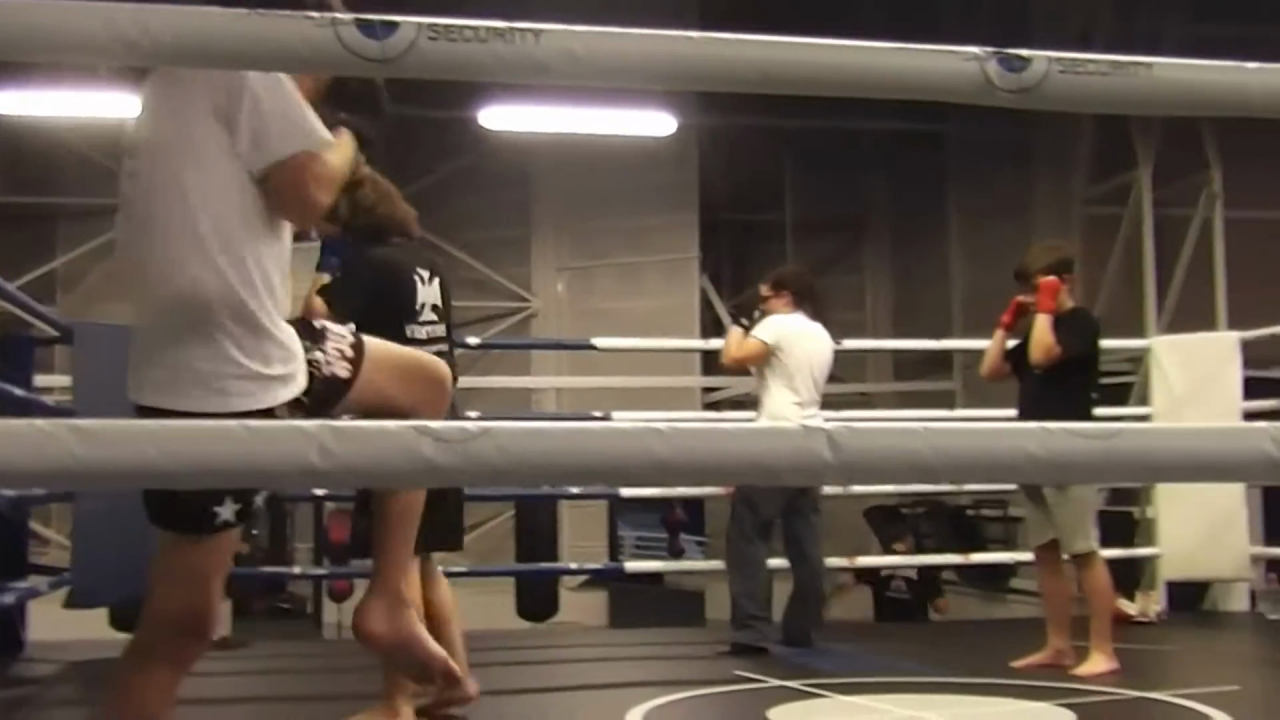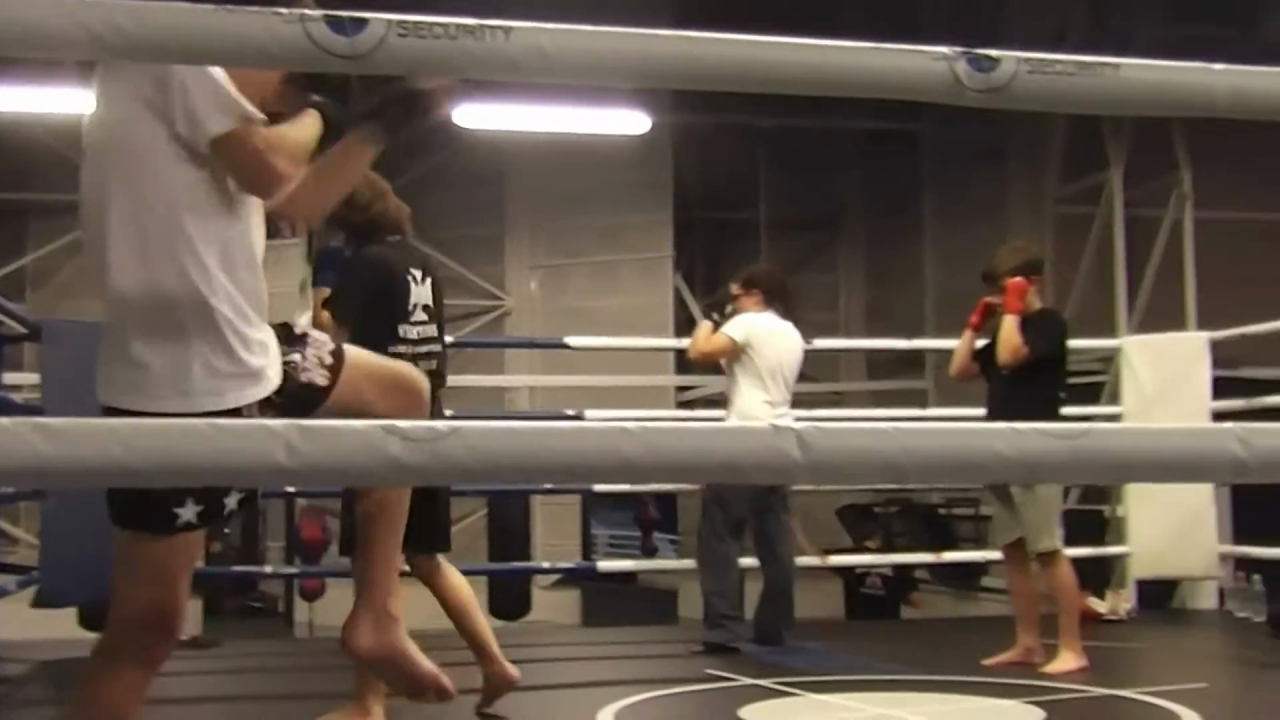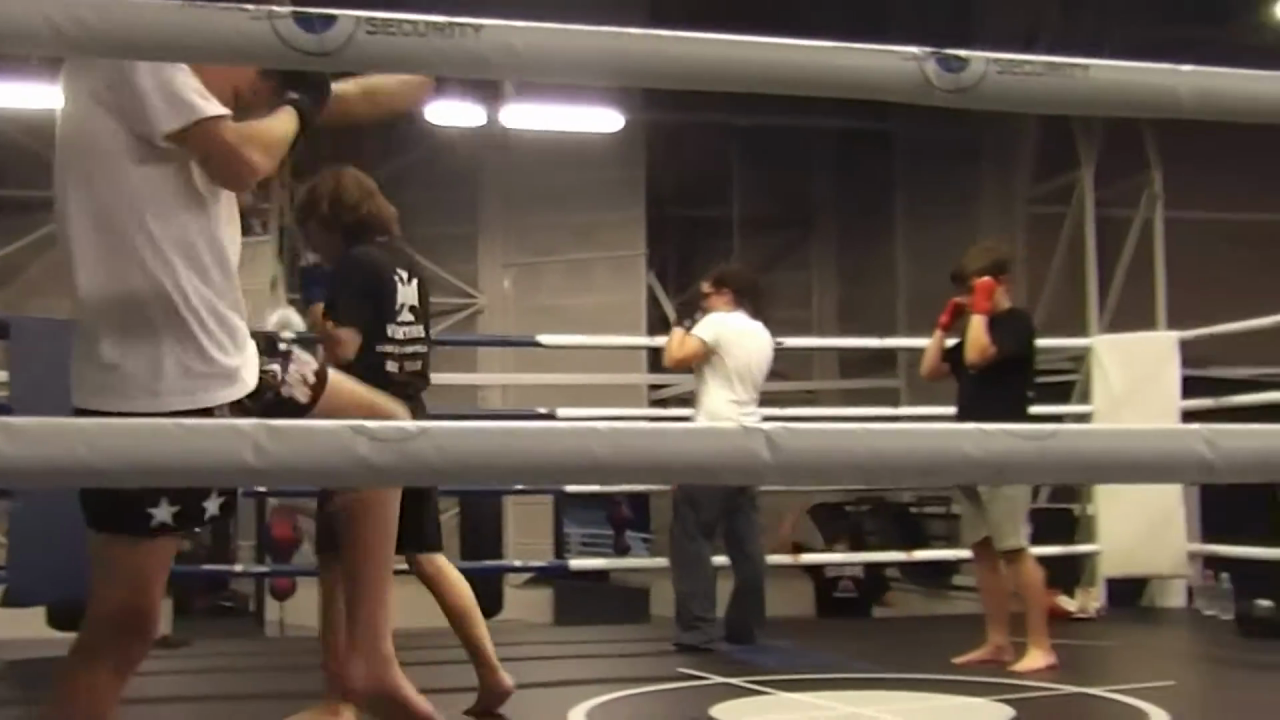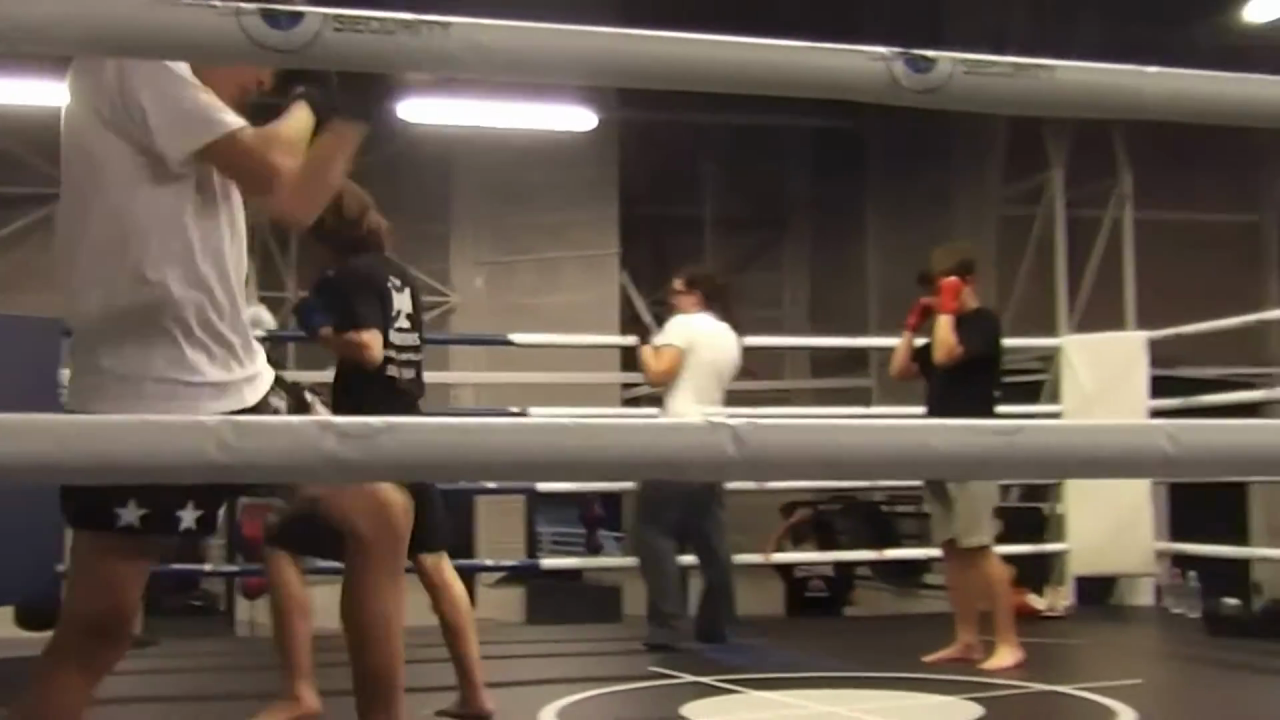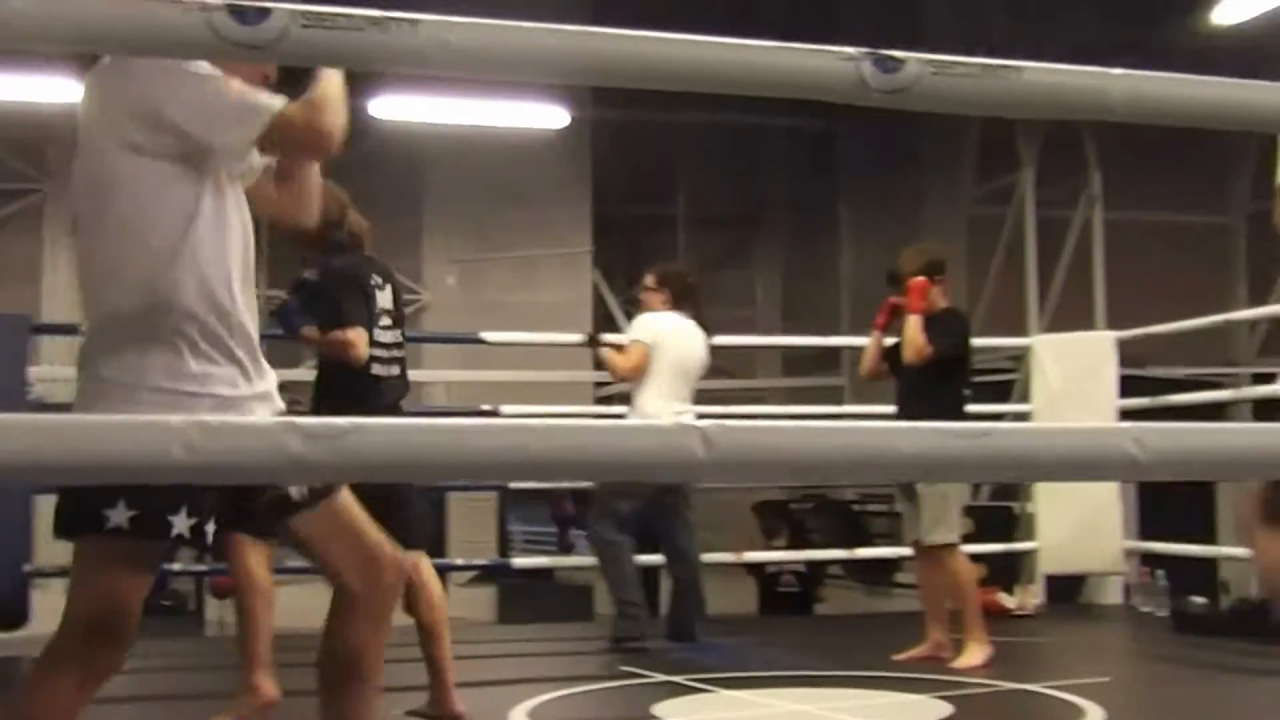
dt=0.1s
person 1, frame 1
left shoulder: (205, 85)
right shoulder: (230, 62)
right elbow: (307, 192)
left wrist: (332, 141)
right wrist: (343, 141)
right hip: (208, 380)
left knee: (425, 380)
right knee: (178, 627)
left ankle: (388, 607)
person 1, frame 2
left shoulder: (191, 86)
right shoulder: (164, 57)
left elbow: (295, 206)
right elbow: (267, 167)
left wrist: (377, 125)
right wrist: (311, 118)
right hip: (177, 384)
left knee: (404, 396)
right knee: (146, 627)
left ankle: (376, 619)
person 1, frame 3
left shoulder: (193, 79)
right shoulder: (119, 58)
left elbow: (325, 101)
right elbow: (244, 159)
right wrist: (293, 109)
left hip: (230, 365)
right hip: (150, 387)
left knee: (386, 430)
right knee: (119, 631)
left ankle: (367, 659)
person 1, frame 4
left shoulder: (178, 89)
right shoulder: (131, 63)
left elbow: (294, 204)
right elbow: (265, 165)
left wrist: (353, 114)
right wrist: (304, 111)
left hip: (235, 383)
right hip: (143, 394)
left knee: (381, 522)
right knee: (93, 635)
person 1, frame 5
left shoulder: (191, 105)
right shoulder: (145, 71)
left elbow: (296, 210)
right elbow: (314, 133)
left wrist: (310, 90)
right wrist: (328, 72)
left hip: (244, 400)
right hip: (148, 407)
left knee: (373, 578)
right knee: (92, 647)
person 2, frame 1
left shoulder: (373, 262)
right shoulder: (426, 263)
left elbow: (313, 316)
left wrist: (325, 274)
right knee: (420, 560)
right ankle: (456, 674)
person 2, frame 2
left shoulder: (368, 263)
right shoulder: (421, 263)
left elbow: (329, 333)
left wrist: (329, 289)
right knee: (428, 560)
right ankle: (495, 666)
person 2, frame 3
left shoulder: (357, 265)
right shoulder: (406, 264)
left elbow: (342, 347)
left wrist: (320, 313)
left knee: (338, 567)
right knee: (427, 559)
right ankle: (492, 675)
person 2, frame 4
left shoulder: (353, 274)
right shoulder: (398, 274)
left elbow: (367, 350)
left wrist: (323, 331)
left knee: (283, 551)
right knee: (431, 561)
person 2, frame 5
left shoulder: (337, 273)
right shoulder: (379, 272)
left elbow: (353, 348)
left wrist: (305, 331)
left knee: (248, 538)
right knee: (411, 560)
person 3, frame 1
left shoulder: (1081, 323)
right shoulder: (1037, 331)
left elbow: (1041, 356)
right elbow: (990, 370)
left wrist: (1045, 306)
right wrist: (1007, 320)
left knee: (1084, 553)
right knee: (1045, 553)
left ankle: (1103, 651)
right ankle: (1058, 645)
person 3, frame 2
left shoulder: (1048, 324)
right shoulder: (1007, 330)
left elbow: (1008, 357)
right elbow: (959, 370)
left wrist: (1013, 309)
right wrist: (976, 322)
left knee: (1048, 551)
right knee: (1013, 551)
left ankle: (1072, 648)
right ankle: (1027, 643)
person 3, frame 3
left shoulder: (1016, 323)
right shoulder: (977, 329)
left elbow: (976, 356)
right elbow: (930, 370)
left wrist: (981, 308)
right wrist: (946, 321)
left knee: (1014, 549)
right knee: (982, 550)
left ankle: (1040, 646)
right ankle: (997, 642)
person 3, frame 4
left shoulder: (983, 323)
right shoulder: (945, 328)
left elbow: (944, 356)
right elbow: (899, 370)
left wrist: (947, 308)
right wrist: (913, 322)
left knee: (978, 547)
right knee: (952, 549)
left ankle: (1009, 642)
right ankle: (967, 640)
person 3, frame 5
left shoulder: (952, 322)
right shoulder: (915, 327)
left elbow: (914, 355)
right elbow: (869, 370)
left wrist: (916, 307)
right wrist: (883, 321)
left knee: (944, 545)
right knee: (922, 548)
left ankle: (977, 639)
right ankle: (937, 638)
person 4, frame 1
left shoulder: (778, 326)
right shoulder: (823, 337)
left elbow: (731, 358)
left wrist: (739, 325)
left knee: (747, 537)
right knee: (805, 543)
left ankle: (752, 631)
right ankle: (802, 630)
person 4, frame 2
left shoulder: (748, 324)
right shoulder: (793, 335)
left elbow: (698, 352)
left wrist: (709, 321)
left knee: (718, 536)
right knee: (775, 541)
left ankle: (723, 630)
right ankle: (774, 628)
person 4, frame 3
left shoulder: (715, 323)
right shoulder: (763, 335)
left elbow: (673, 359)
left wrist: (679, 329)
left knee: (692, 538)
right knee: (745, 540)
left ankle: (696, 630)
right ankle: (744, 626)
person 4, frame 4
left shoulder: (683, 325)
right shoulder: (730, 337)
left elbow: (657, 375)
left wrist: (646, 348)
left knee: (654, 534)
right knee: (710, 539)
left ankle: (666, 628)
right ankle: (715, 625)
person 4, frame 5
left shoulder: (653, 322)
right shoulder: (698, 336)
left elbow: (624, 370)
left wrist: (603, 350)
left knee: (607, 524)
right knee: (678, 538)
left ankle: (632, 619)
right ankle: (685, 626)
